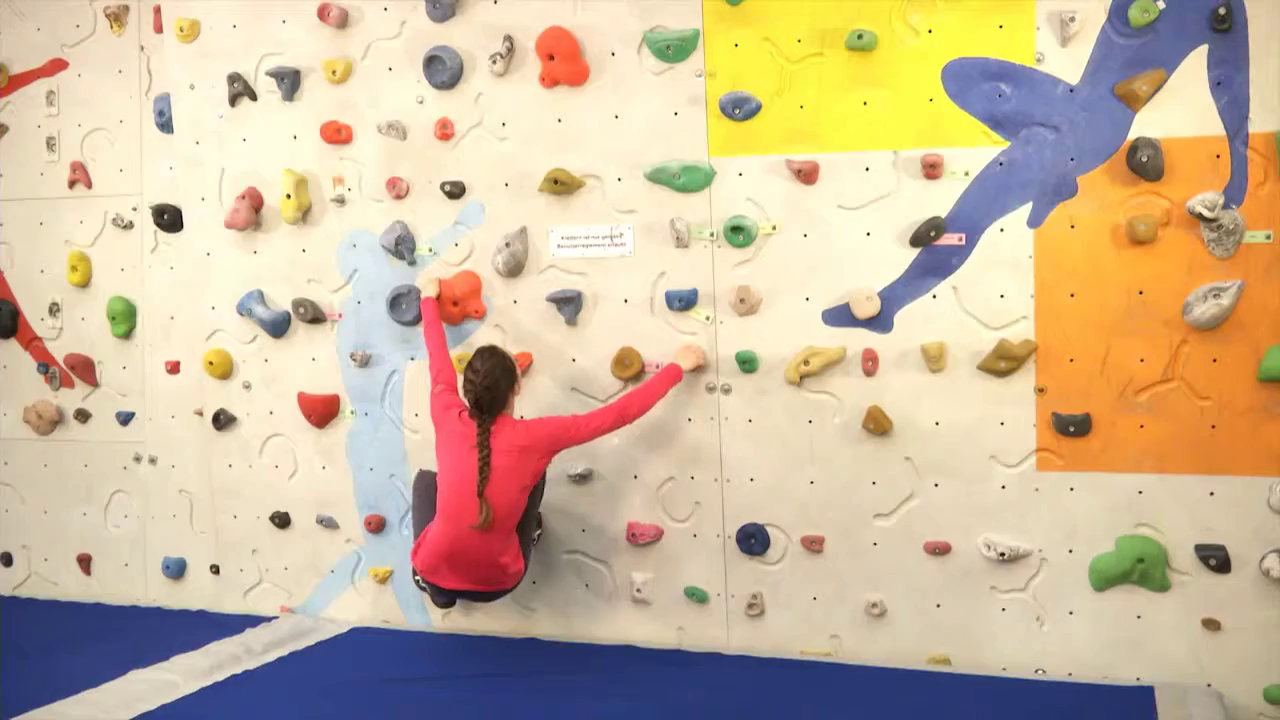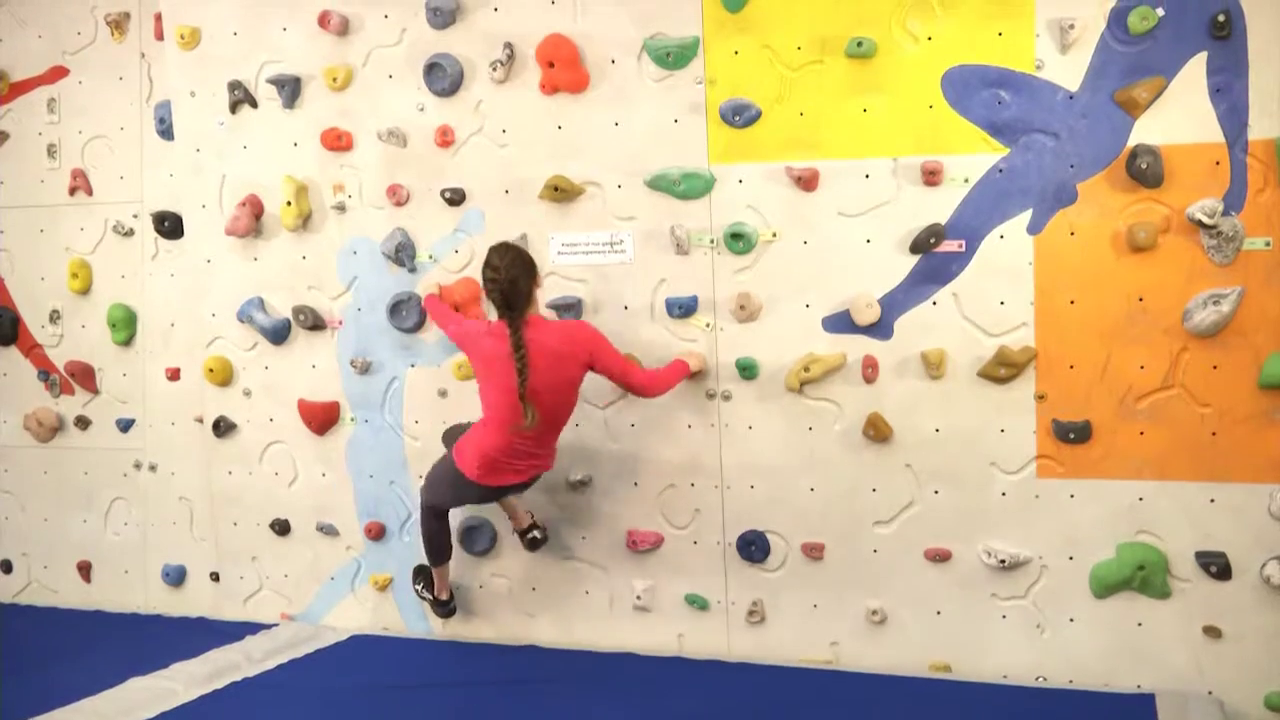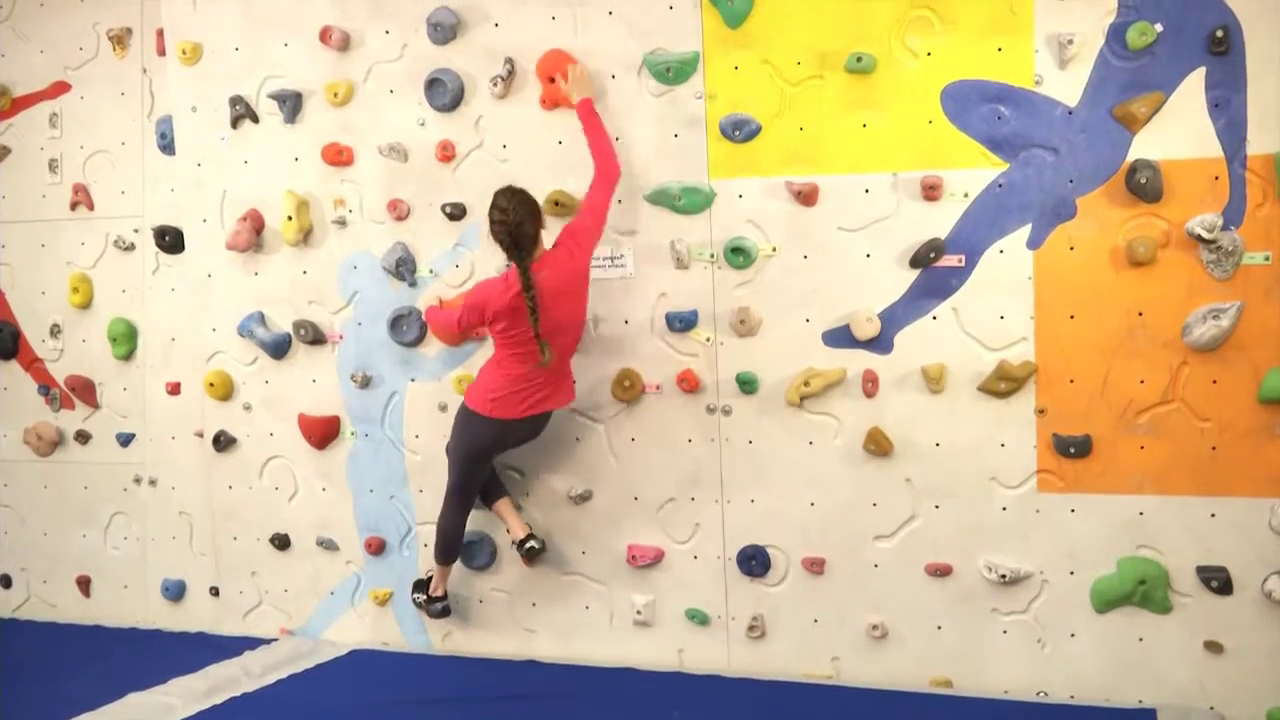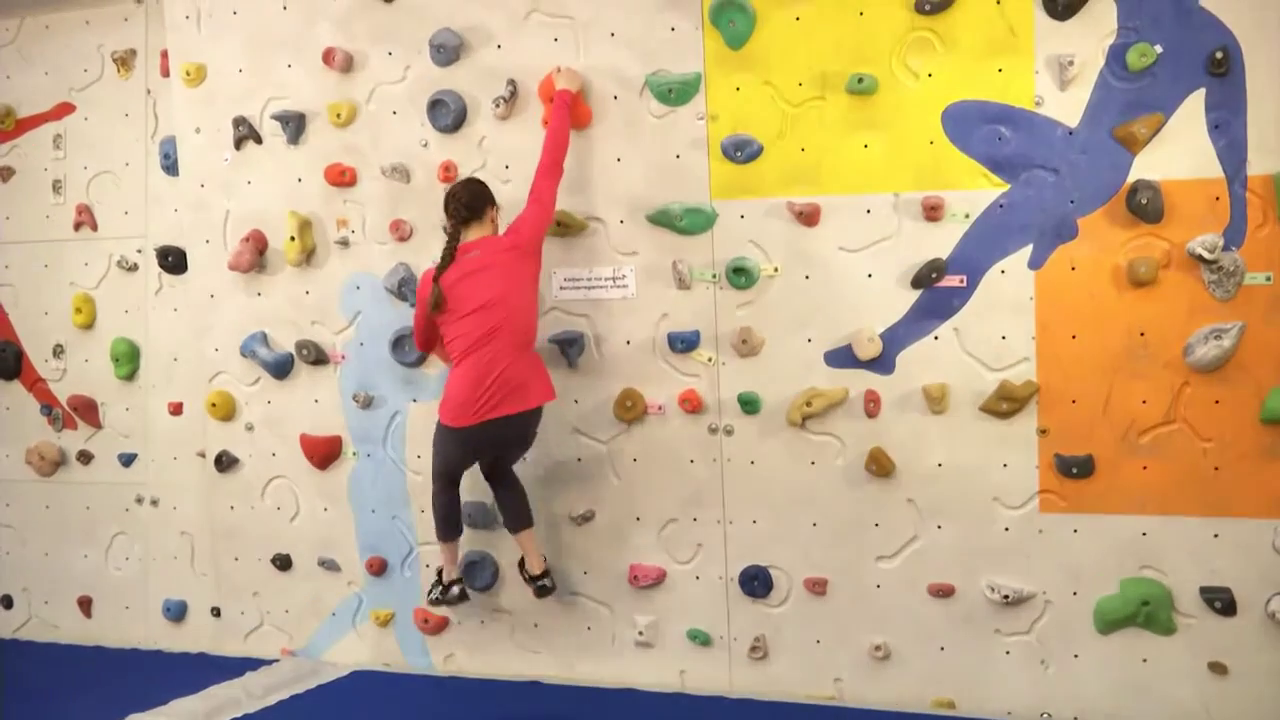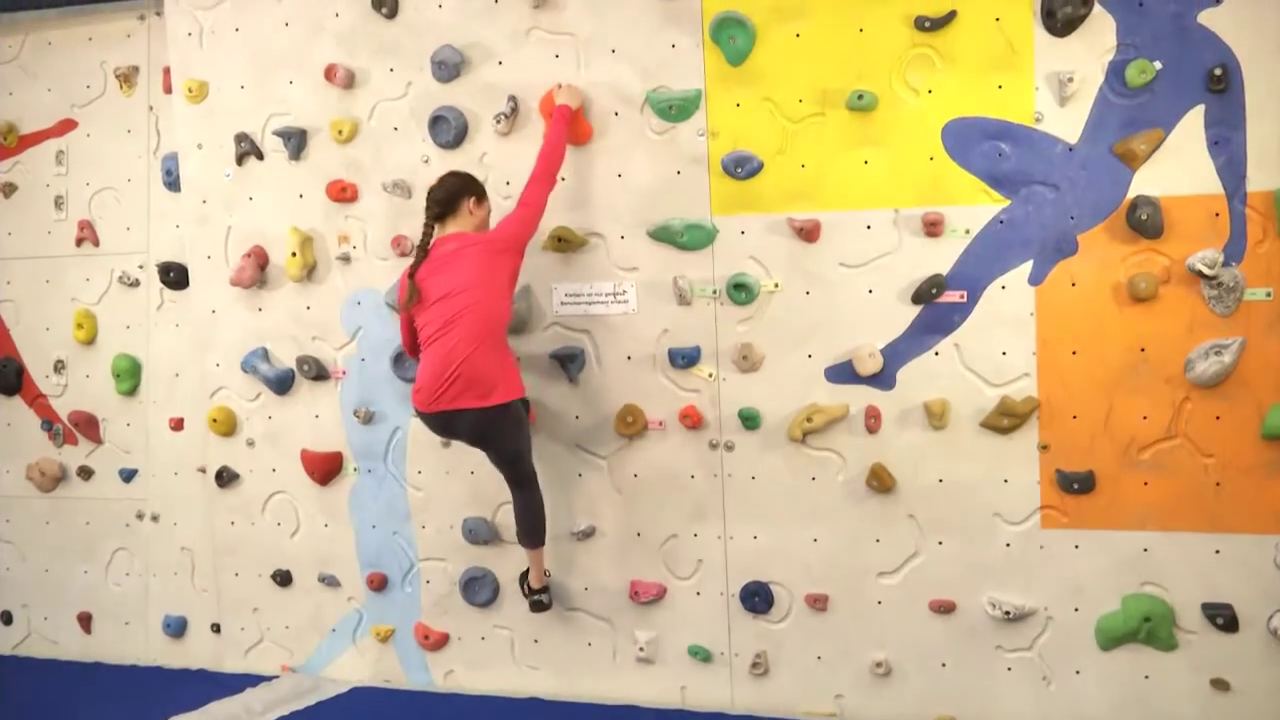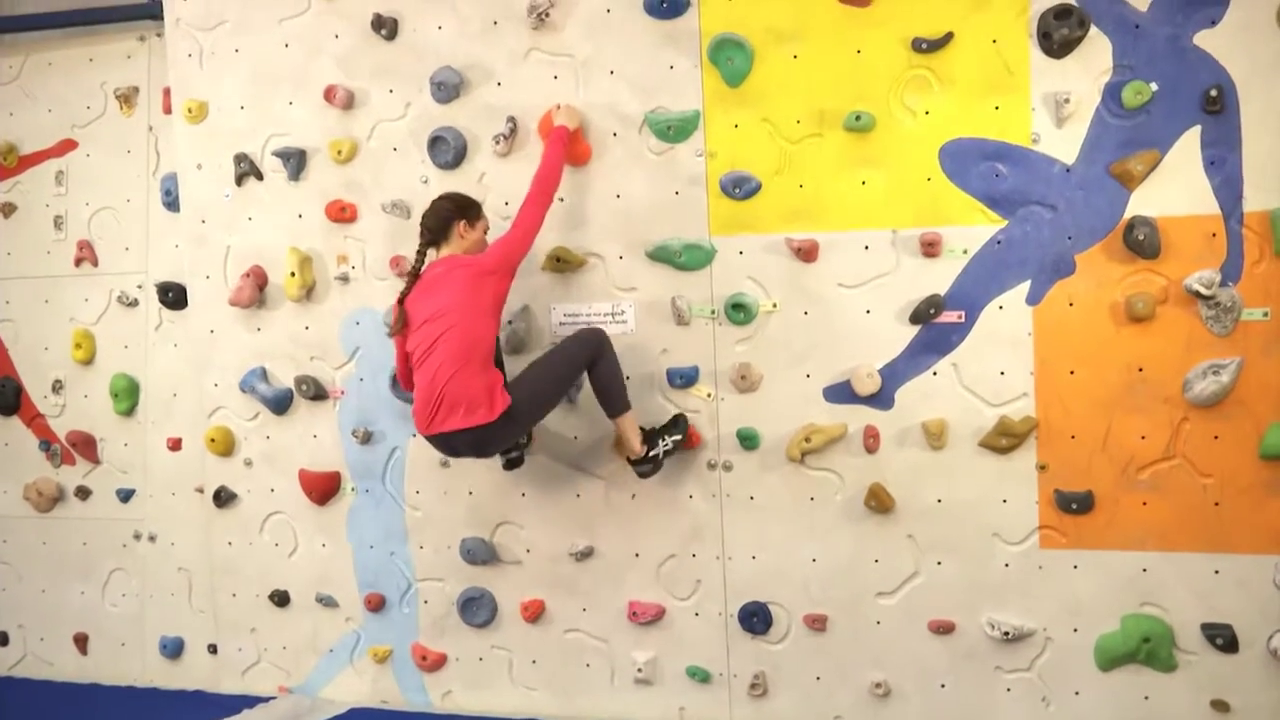
dt=0.7s
person 1, frame 1
left shoulder: (449, 421)
right shoulder: (536, 437)
left elbow: (439, 359)
right elbow: (620, 414)
left wrist: (429, 297)
right wrist: (676, 367)
left hip: (441, 572)
right hip: (499, 582)
left knee: (425, 481)
person 1, frame 2
left shoulder: (479, 339)
right shoulder: (576, 338)
left elbow: (445, 317)
right elbow: (646, 385)
left wrist: (431, 296)
right wrist: (685, 364)
left hip: (480, 471)
right hip: (529, 470)
left knee: (432, 499)
left ankle: (440, 592)
right ankle: (524, 523)
person 1, frame 3
left shoulder: (490, 294)
right shoulder: (574, 254)
left elbow: (452, 326)
right elbow: (608, 173)
left wrist: (432, 311)
right wrist: (583, 102)
left hip: (493, 412)
right hip: (541, 412)
left knee: (459, 491)
right knee: (472, 460)
left ankle: (437, 588)
right ankle: (523, 533)
person 1, frame 4
left shoulder: (433, 282)
right shoulder: (521, 247)
left elbow: (425, 345)
right elbow: (549, 172)
right wrist: (564, 96)
left hip: (465, 417)
right hip: (523, 410)
left knee: (445, 480)
right knee: (499, 469)
left ankle: (448, 575)
right ankle: (536, 567)
person 1, frame 5
left shoulder: (413, 272)
right shoulder: (498, 245)
right elbow: (540, 183)
right wrist: (564, 111)
left hip: (433, 410)
right hip: (489, 404)
right knee: (523, 480)
right ankle: (537, 583)
person 1, frame 6
left shoulder: (409, 297)
right shoulder: (488, 268)
left elbow: (407, 381)
right elbow: (537, 201)
right wrist: (561, 131)
left hip: (440, 436)
right hip: (486, 426)
right knee: (593, 341)
left ankle: (510, 443)
right ankle: (639, 450)
